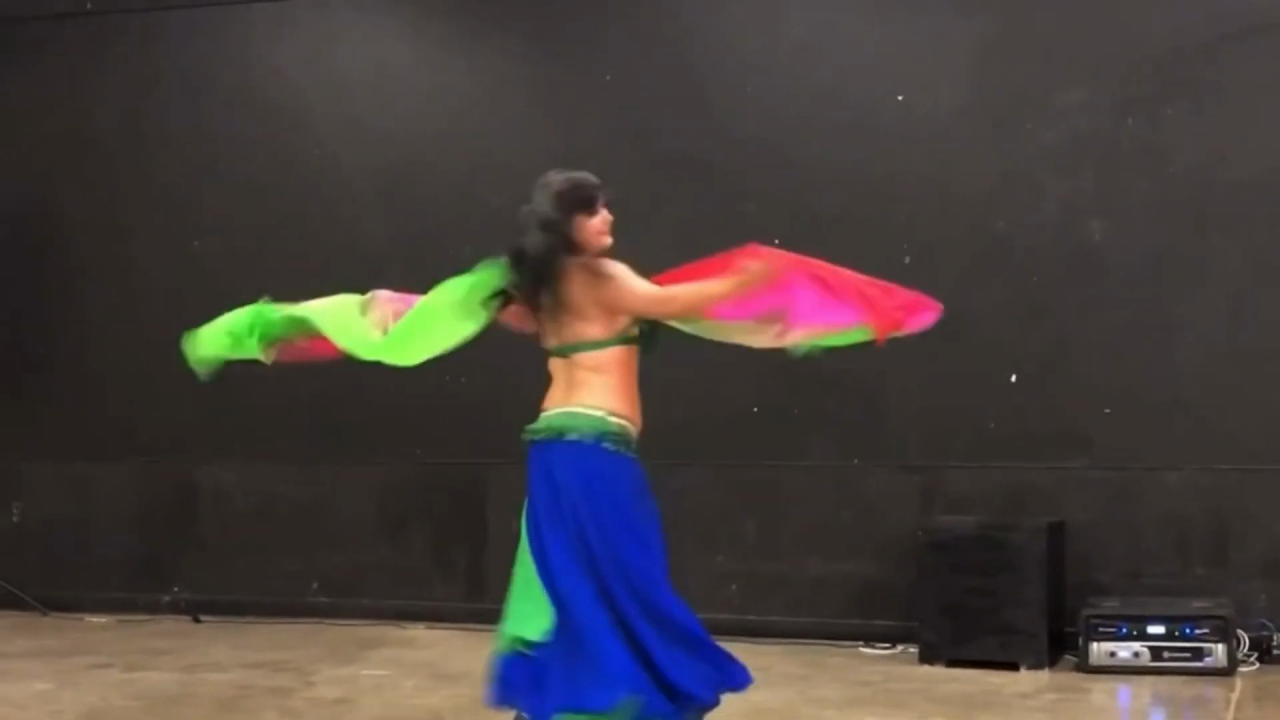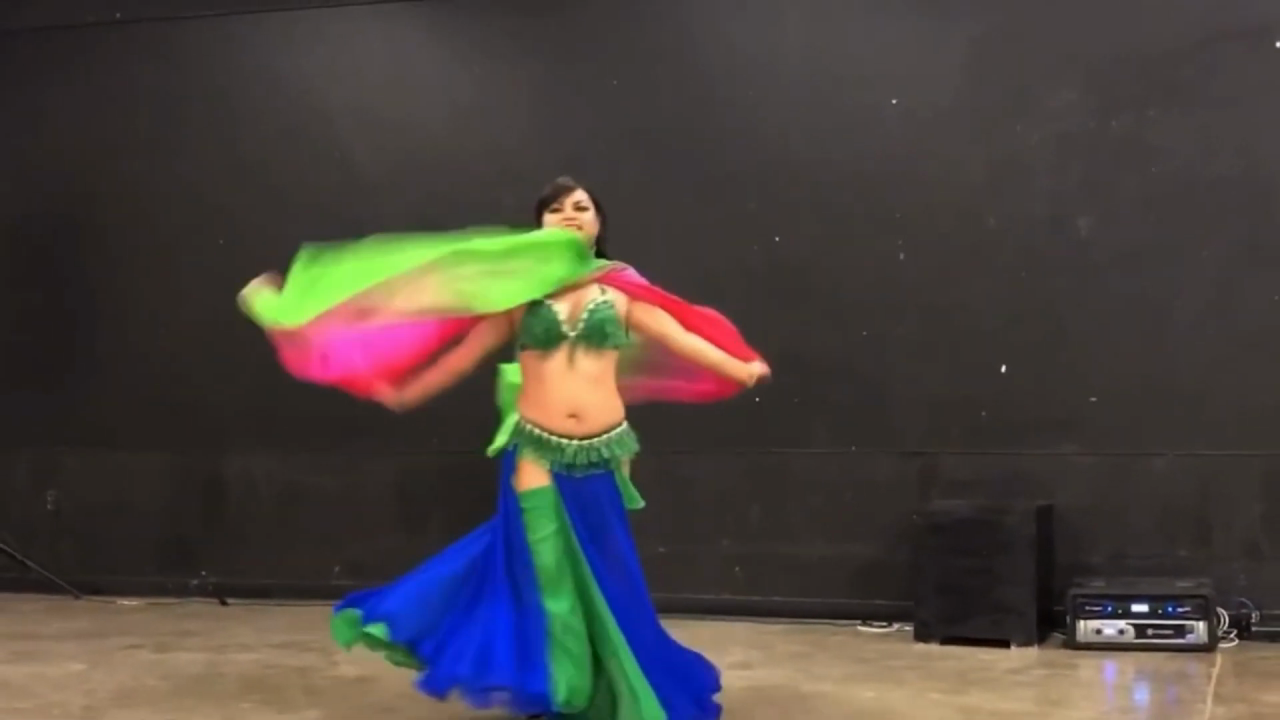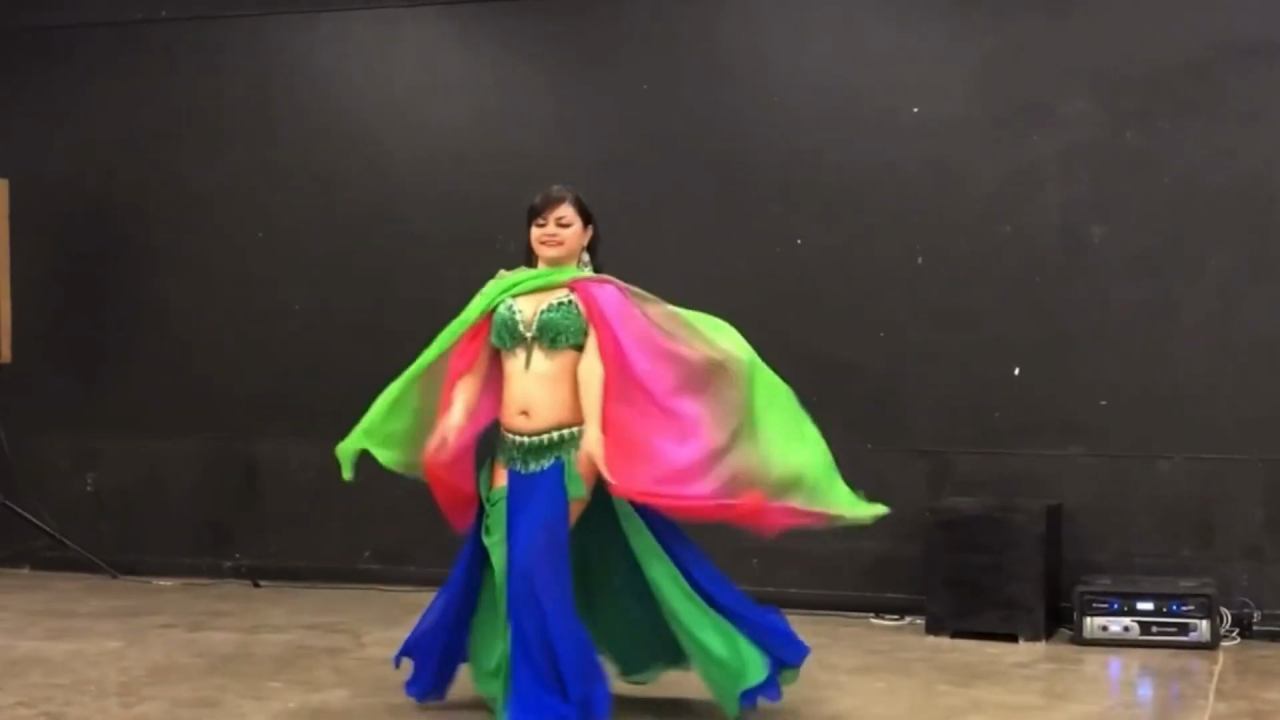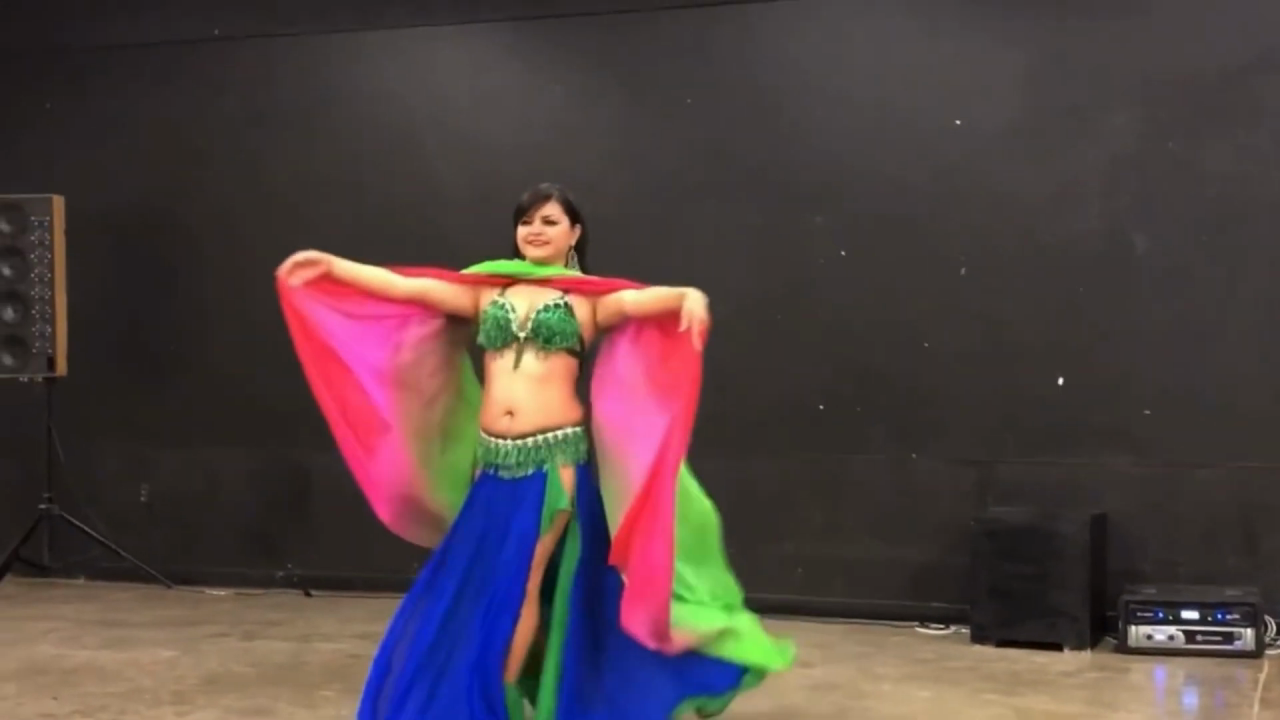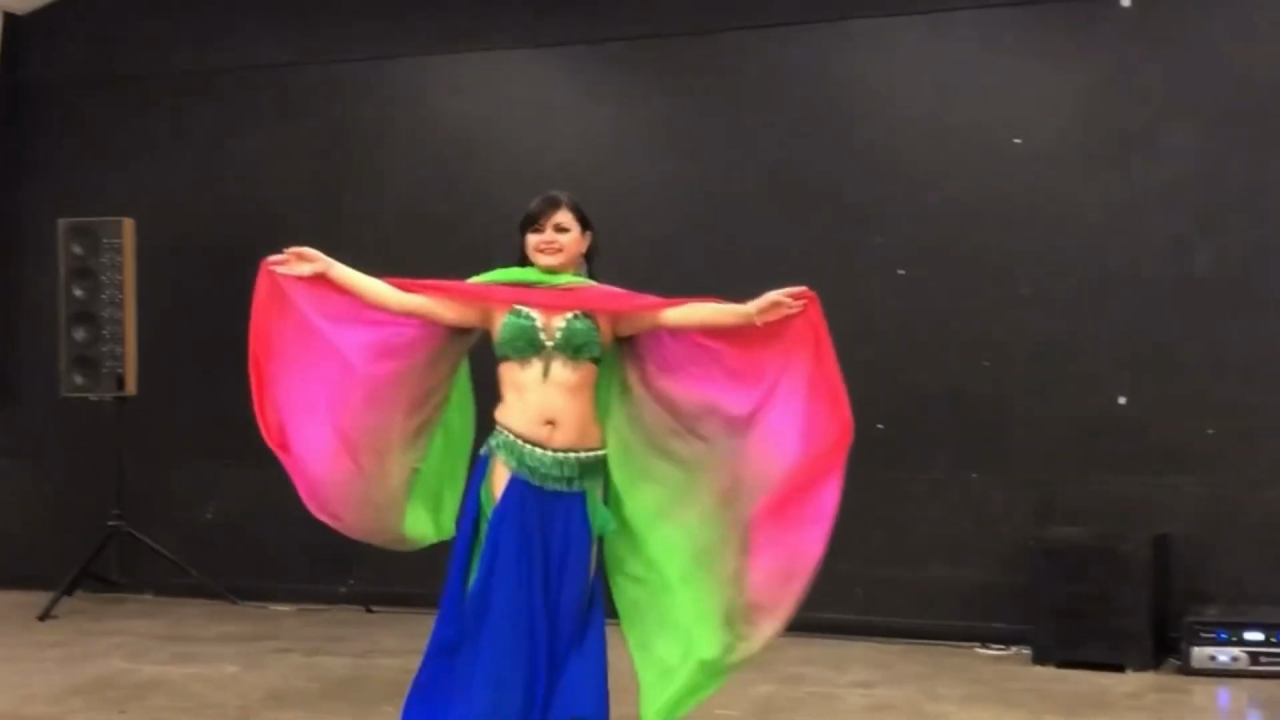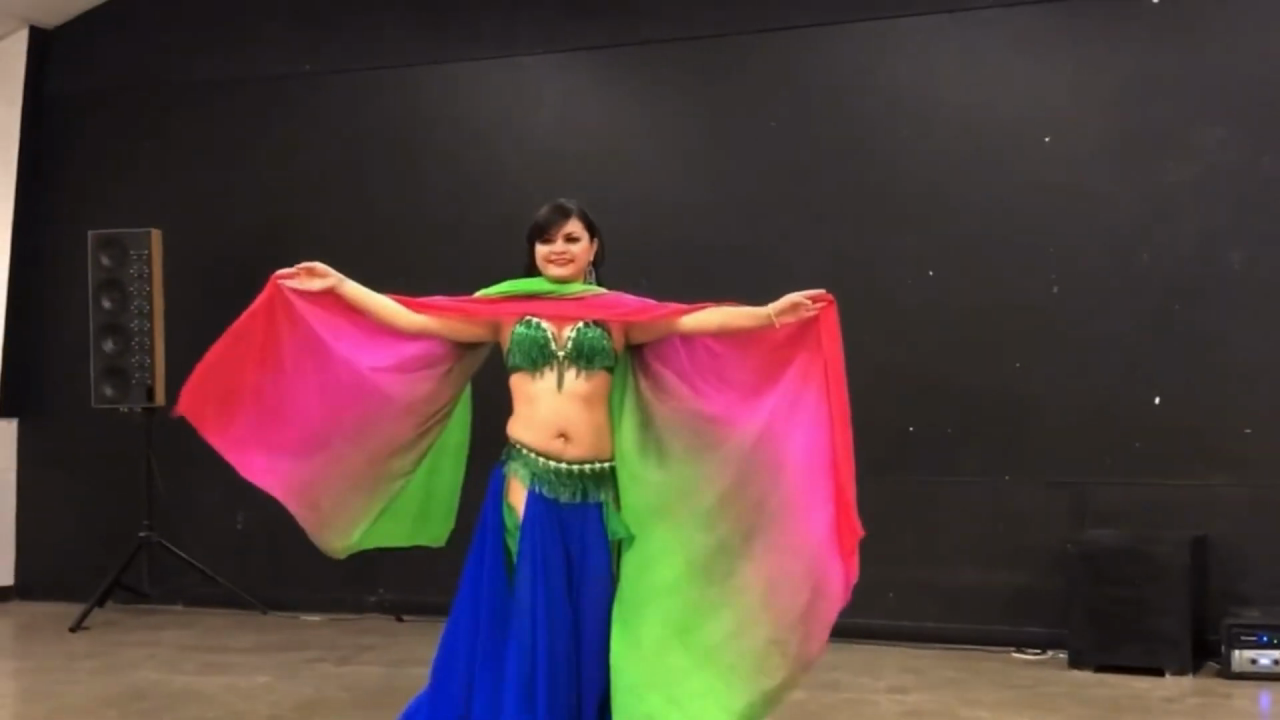
dt=0.5s
person 1, frame 1
left shoulder: (541, 297)
right shoulder: (601, 278)
left elbow: (511, 316)
right elbow: (667, 304)
right wrist: (739, 278)
left hip: (549, 442)
right hip: (594, 444)
left knee: (573, 579)
right knee: (614, 582)
person 1, frame 2
left shoulder: (619, 290)
right shoulder: (518, 291)
left elbow: (679, 336)
right elbow: (469, 352)
left wrist: (740, 369)
right wrist: (408, 390)
left hip: (604, 455)
right hip: (537, 452)
left knee: (604, 579)
right knee: (540, 574)
person 1, frame 3
left shoulder: (596, 296)
right shoulder: (501, 294)
left elbow: (596, 369)
right elbow: (477, 371)
left wrist: (593, 436)
right wrist: (452, 427)
left hip: (567, 451)
right hip: (508, 452)
left knee: (539, 570)
right knee: (512, 572)
person 1, frame 4
left shoulder: (590, 296)
right shoulder: (487, 289)
left elbow: (645, 301)
right elbow: (403, 287)
left wrist: (688, 298)
right wrist: (332, 266)
left hip: (557, 453)
right hip: (493, 458)
left knee: (514, 580)
right knee: (484, 581)
person 1, frame 5
left shoulder: (605, 306)
right shoulder: (493, 299)
left elbow: (679, 316)
right elbow: (405, 303)
left wrist: (751, 314)
right wrist: (328, 270)
left hip: (582, 474)
right hip: (510, 462)
left knee: (568, 610)
right knee: (503, 603)
person 1, frame 6
left shoulder: (618, 313)
right shoulder: (502, 310)
left elbow: (693, 322)
right elbow: (410, 321)
left wrist: (767, 315)
right wrist: (337, 283)
left hip: (596, 487)
right hip: (526, 481)
left knee: (586, 624)
right knee: (525, 621)
